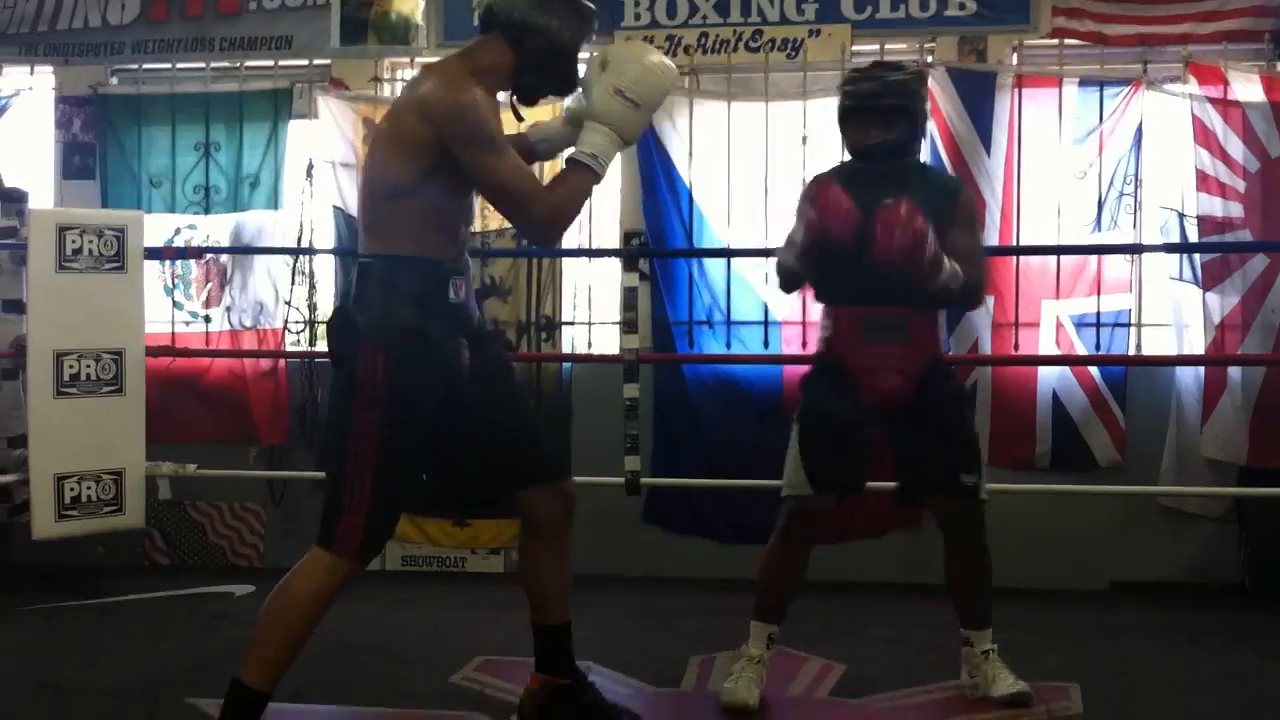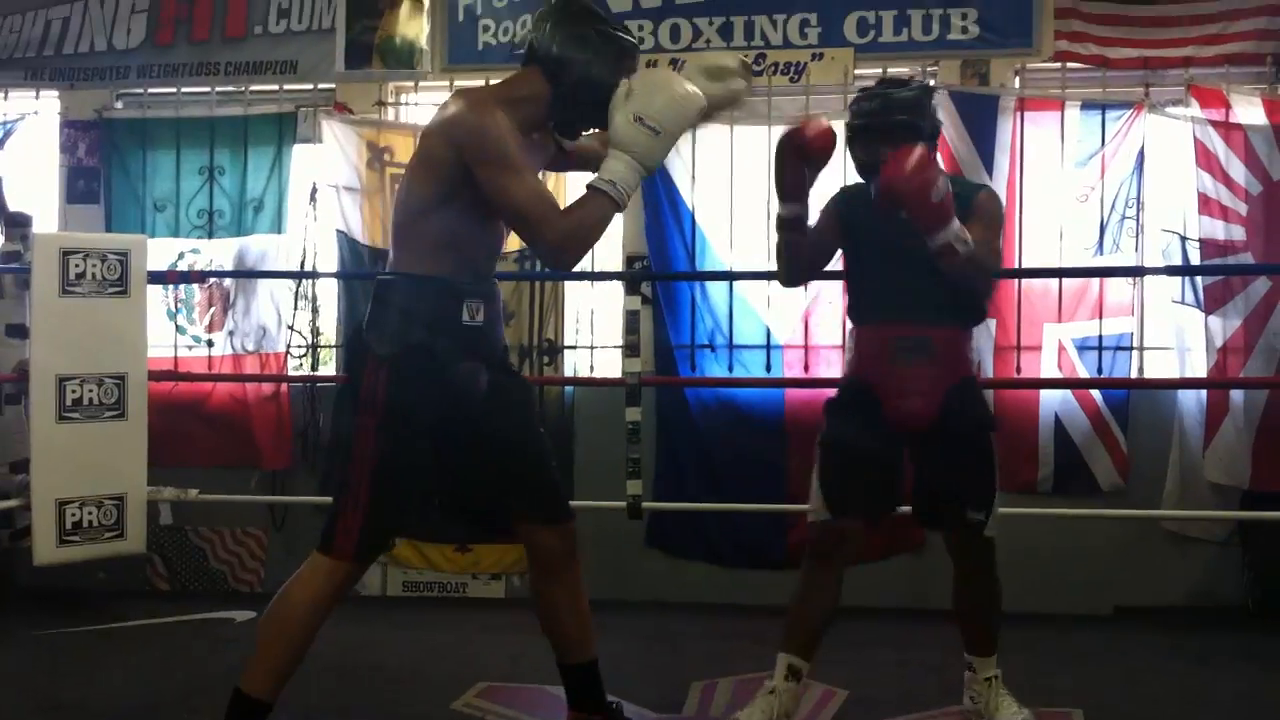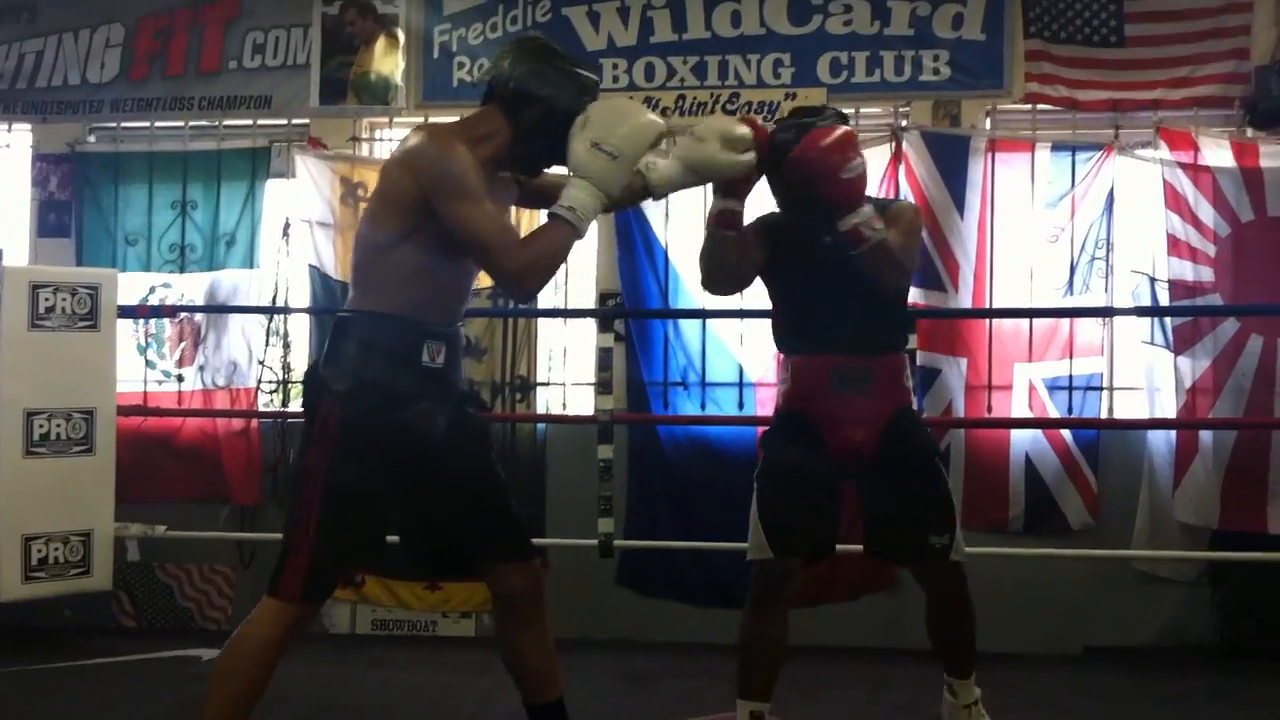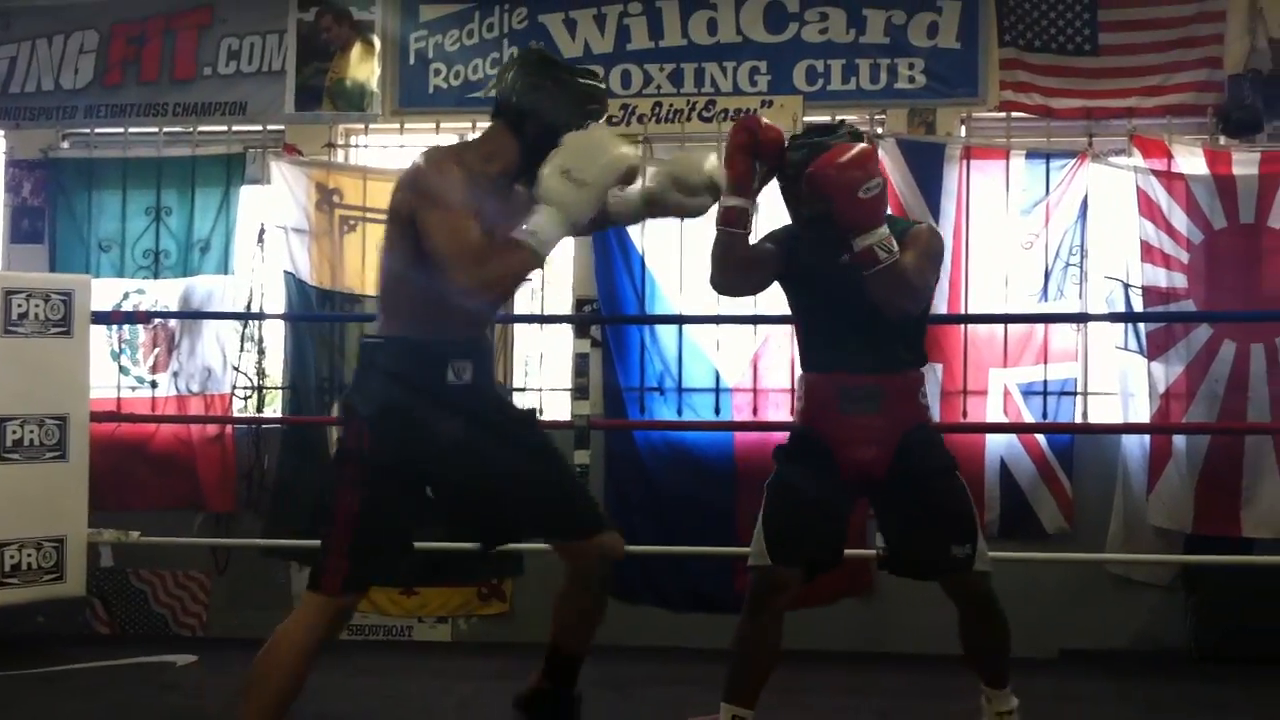
dt=0.4s
person 1, frame 1
left shoulder: (462, 95)
right shoulder: (451, 94)
left elbow: (497, 160)
right elbow: (542, 222)
left wrist: (571, 124)
right wrist: (608, 130)
left hip: (447, 324)
right hip: (395, 327)
left knee: (548, 496)
right knee: (348, 547)
person 1, frame 2
left shoulder: (526, 131)
right shoulder: (478, 119)
left elbow: (591, 152)
right elbow: (558, 244)
left wrist: (690, 103)
right wrist: (634, 154)
left hip: (470, 348)
right hip: (408, 348)
left knee: (551, 536)
right knee: (344, 555)
person 1, frame 3
left shoulder: (493, 169)
right shoulder: (440, 153)
left elbow: (566, 193)
right elbow: (521, 275)
left wrist: (685, 166)
right wrist: (595, 184)
left hip: (430, 391)
right hip: (366, 388)
left knee: (518, 576)
right knee: (296, 597)
person 1, frame 4
left shoulder: (524, 183)
right shoulder: (439, 174)
left elbow: (611, 201)
right elbow: (470, 285)
left wrist: (677, 185)
right wrist: (557, 219)
left hip: (470, 397)
right hip: (396, 395)
left knee: (598, 550)
right knee: (333, 599)
person 2, frame 1
left shoulder: (949, 193)
right shoulder: (829, 189)
left elbow: (972, 287)
right elbow: (789, 278)
left wrist: (932, 261)
right wrist: (807, 244)
left hip: (922, 371)
right hip: (843, 368)
left knee: (963, 512)
right knee: (803, 512)
left ankle: (980, 657)
right ankle: (756, 655)
person 2, frame 2
left shoulder: (975, 199)
right shoulder: (850, 204)
left elbow: (981, 280)
right elbow: (792, 271)
left wrist: (935, 216)
right wrist: (791, 193)
left hip: (950, 393)
right hip: (867, 390)
left knee: (972, 542)
right knee: (828, 537)
person 2, frame 3
left shoulder: (896, 215)
right shoulder: (770, 231)
left elbow: (891, 272)
right elbow: (719, 280)
left wrist: (845, 198)
right wrist: (728, 194)
left hip: (889, 421)
right hip: (805, 423)
left knee: (943, 568)
right knee: (772, 576)
person 2, frame 4
left shoulder: (915, 238)
right shoulder: (790, 244)
left elbow: (904, 300)
right elbow: (729, 279)
left wrist: (864, 220)
right wrist: (739, 194)
left hip: (904, 439)
right hip: (820, 441)
left knee: (969, 582)
right knee: (769, 586)
